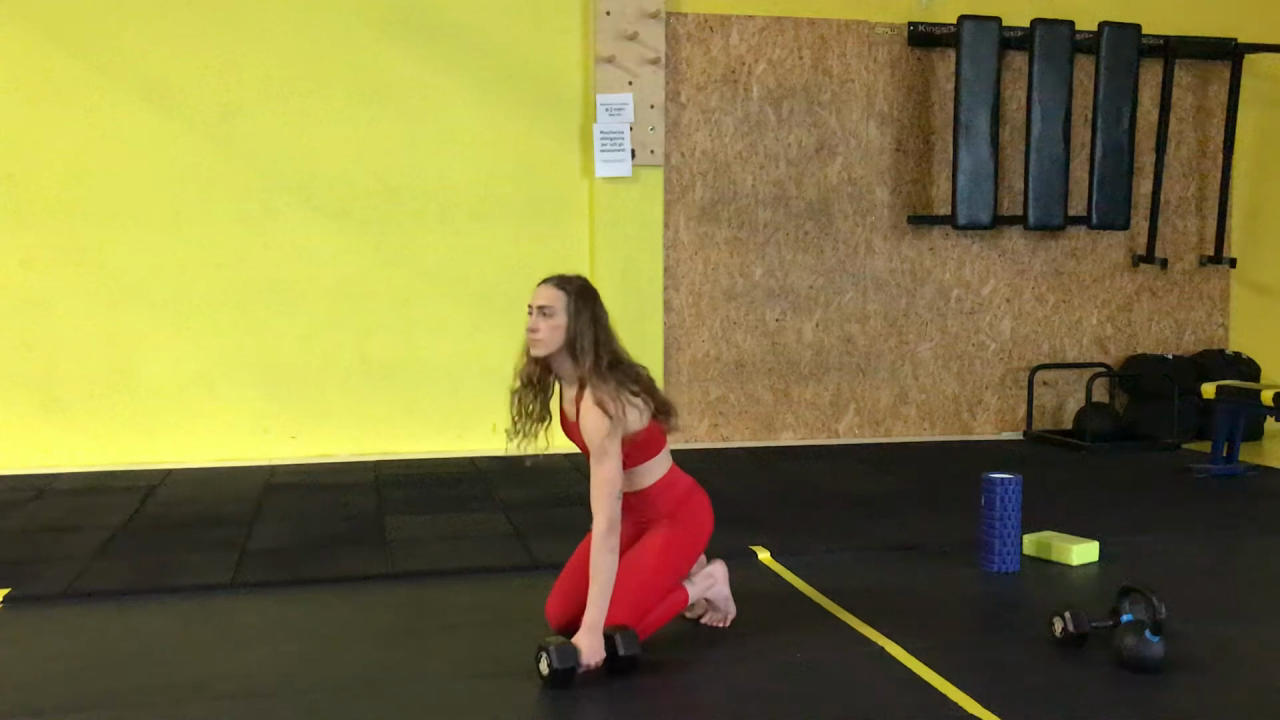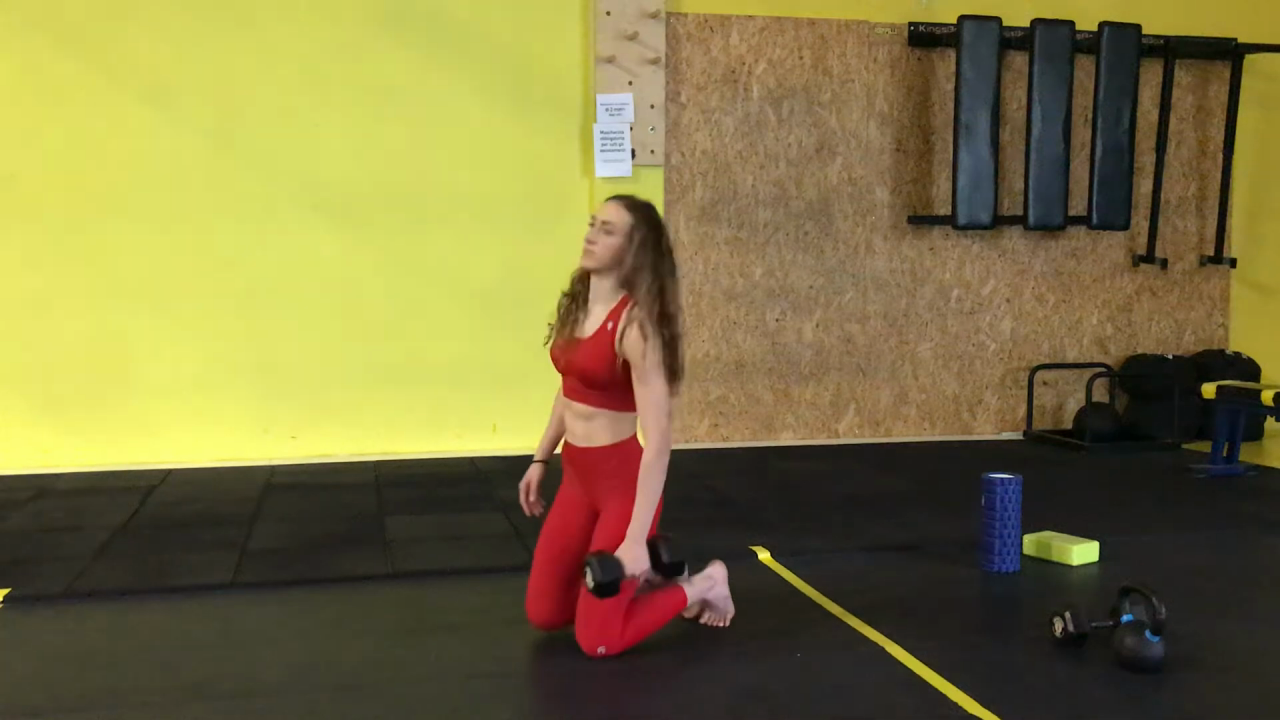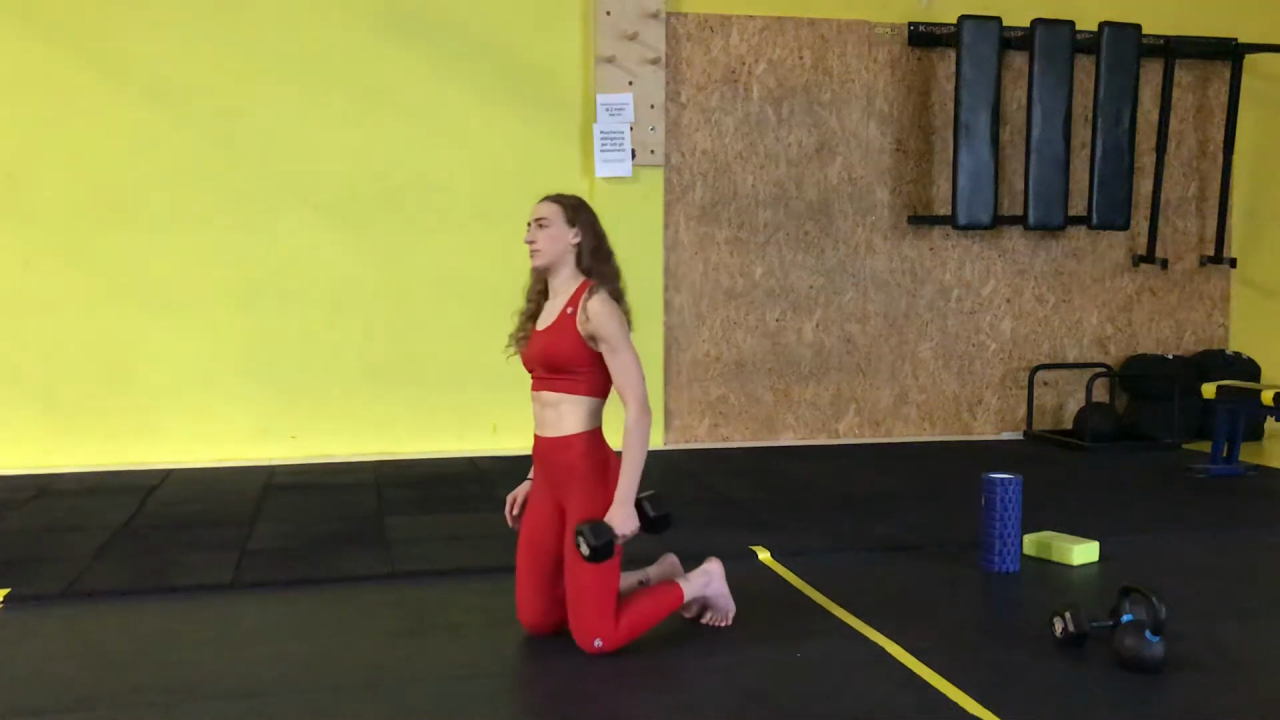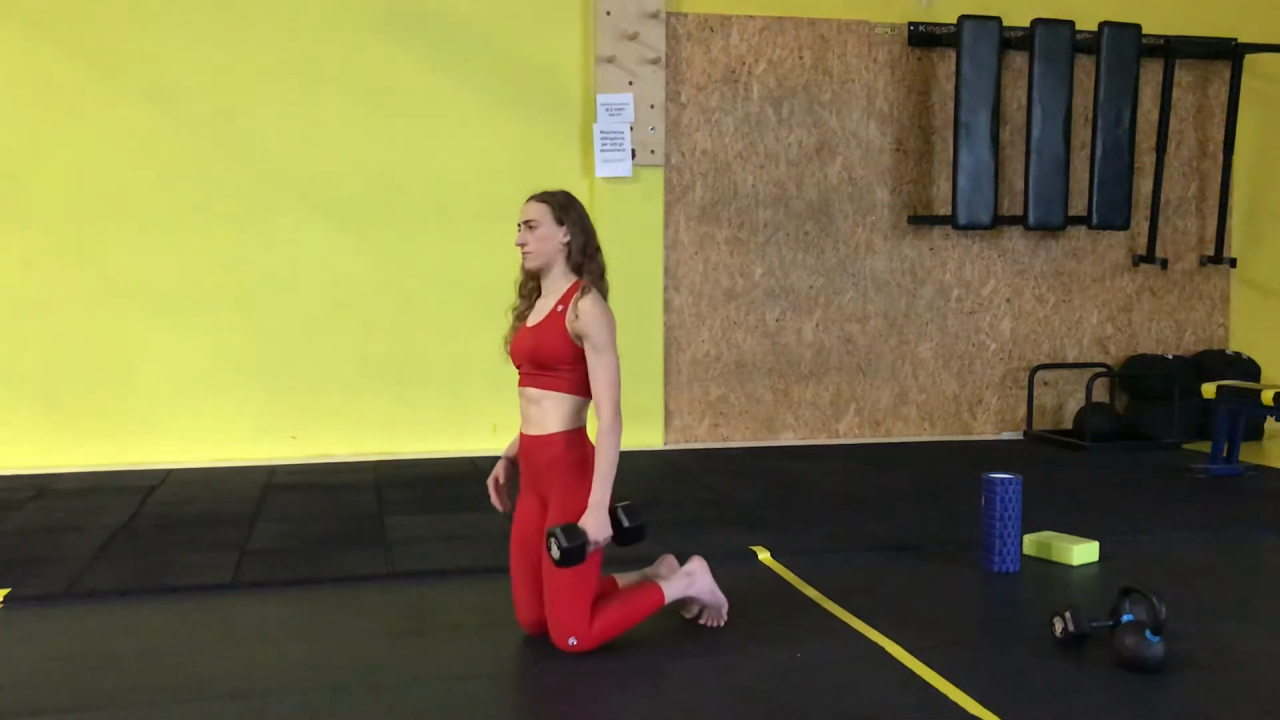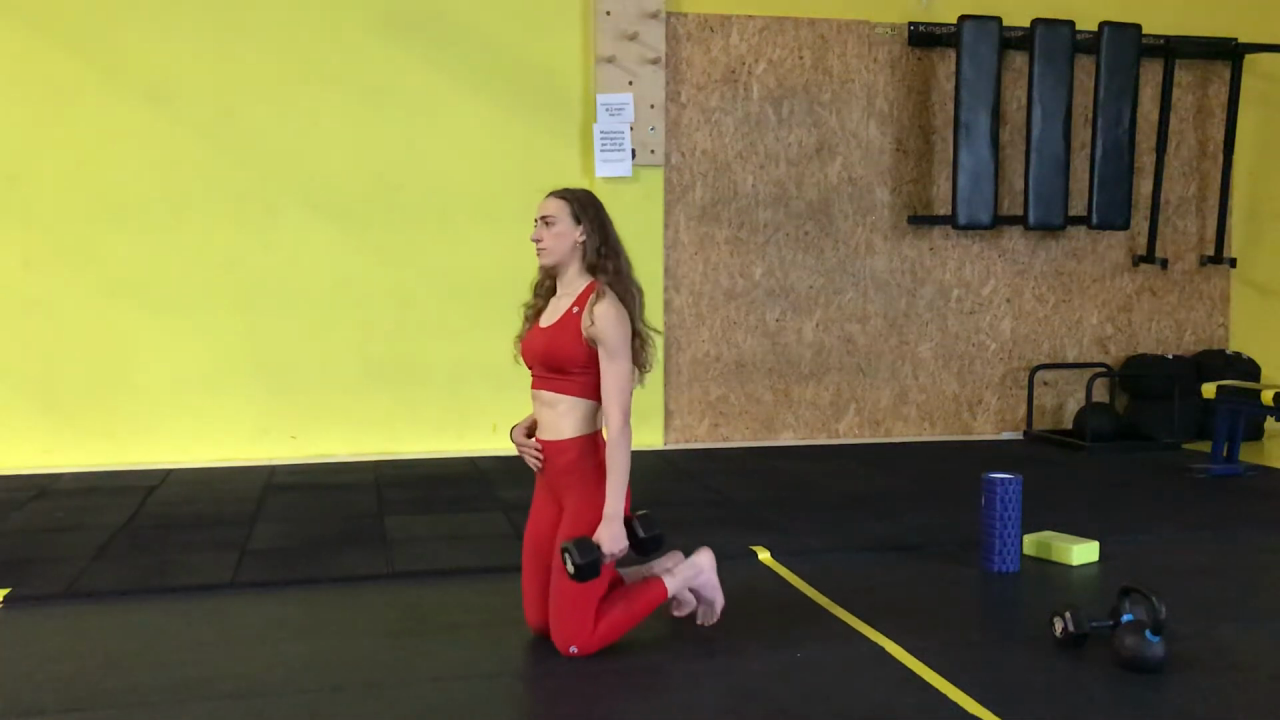
dt=0.5s
person 1, frame 1
left shoulder: (598, 401)
right shoulder: (568, 378)
left elbow: (606, 525)
left wrist: (593, 630)
left hip: (677, 518)
right hip: (634, 512)
left knee: (601, 637)
right knee: (559, 617)
left ankle: (702, 583)
right ankle: (673, 573)
person 1, frame 2
left shoulder: (635, 324)
right shoulder: (577, 305)
left elbow: (658, 438)
left wrist: (636, 537)
right wrist: (540, 459)
left hip: (623, 479)
right hip: (576, 477)
left knee: (598, 640)
right knee: (543, 615)
left ankle: (703, 585)
right ankle: (656, 575)
person 1, frame 3
left shoulder: (594, 305)
right shoulder: (543, 307)
left elbow: (638, 410)
left wrist: (623, 502)
right wrist: (531, 478)
left hip: (587, 472)
right hip: (551, 476)
left knee: (595, 635)
right knee: (535, 619)
left ankle: (700, 581)
right ankle: (654, 576)
person 1, frame 4
left shoulder: (586, 306)
right shoulder: (534, 303)
left elbow: (608, 416)
left wrist: (598, 506)
right wrist: (509, 456)
left hip: (572, 470)
right hip: (536, 472)
left knee: (570, 634)
right knee: (533, 620)
left ankle: (686, 582)
right ankle: (651, 575)
person 1, frame 5
left shoulder: (602, 308)
right shoulder: (548, 303)
left elbow: (618, 422)
left wrist: (613, 517)
right wrist: (524, 427)
left hip: (587, 476)
right hip: (550, 477)
left knee: (573, 638)
right knee: (539, 620)
left ankle: (687, 574)
right ankle: (655, 571)
